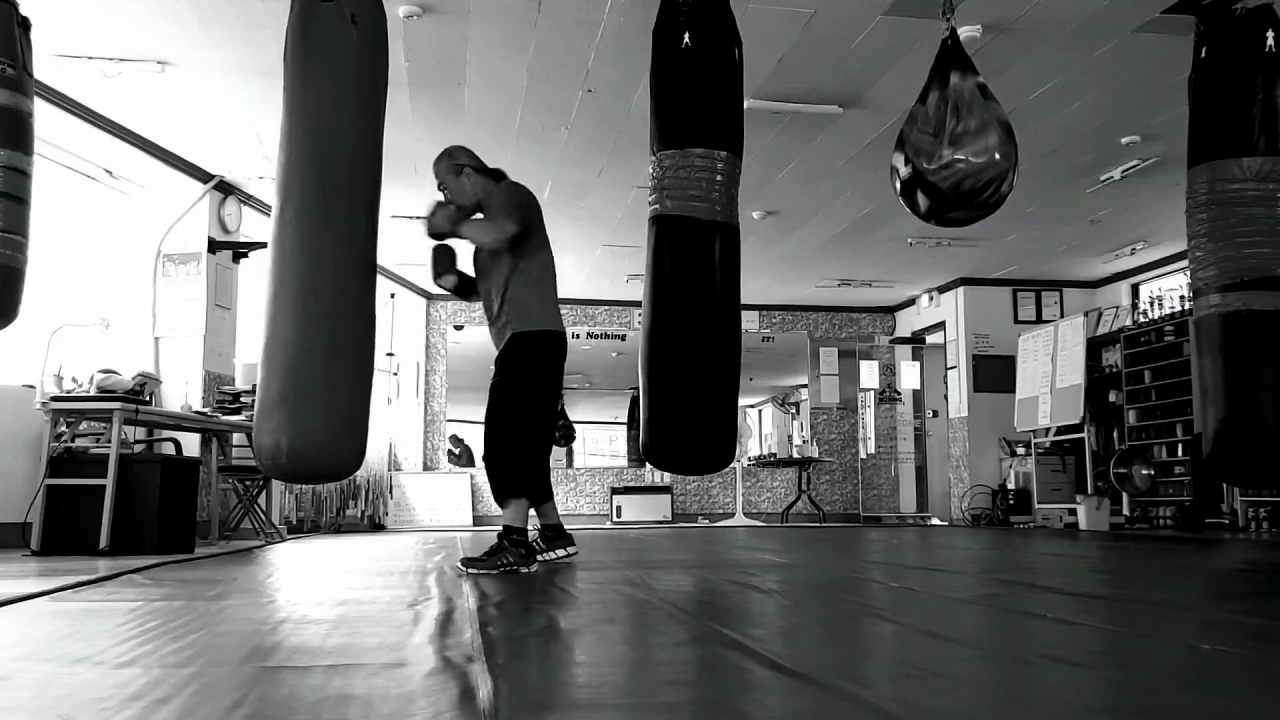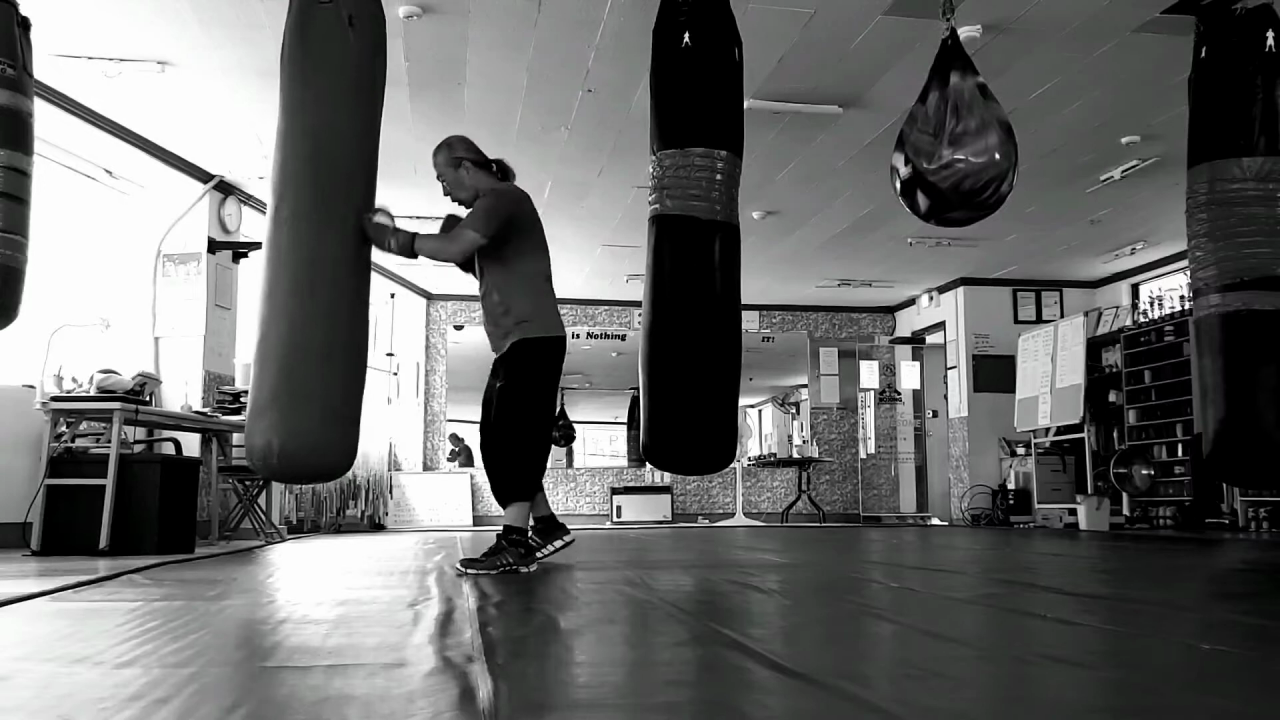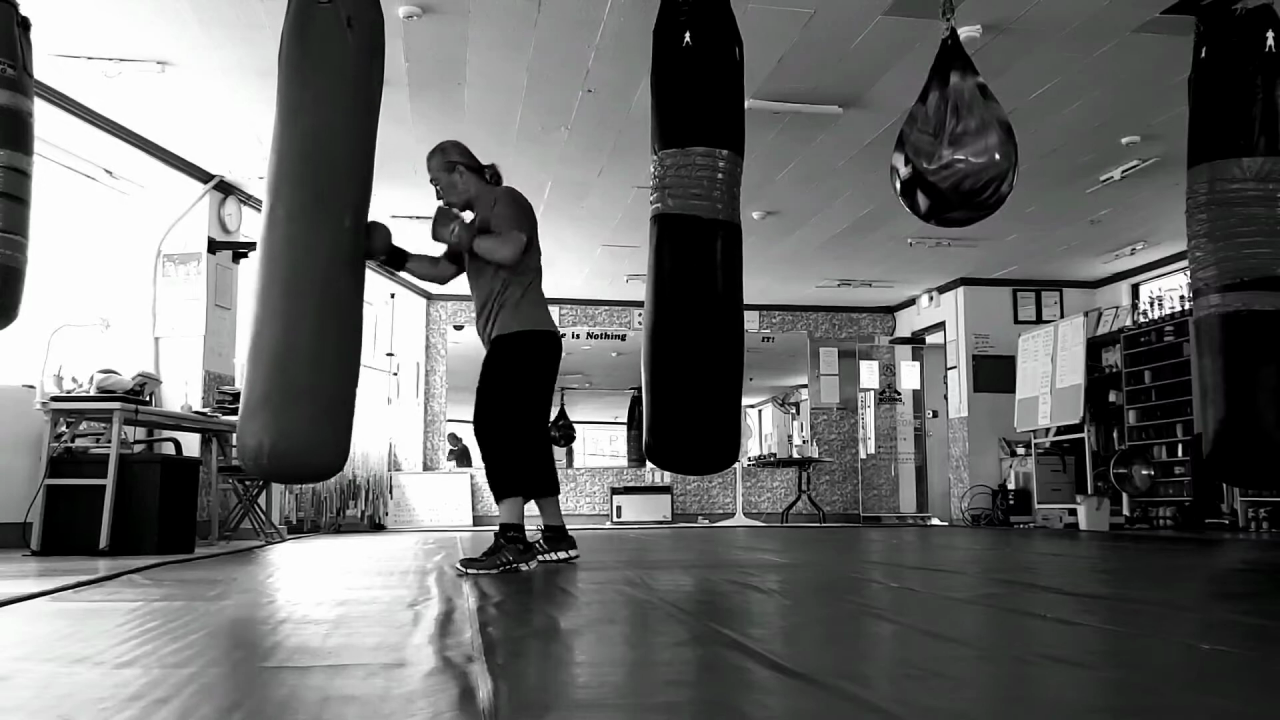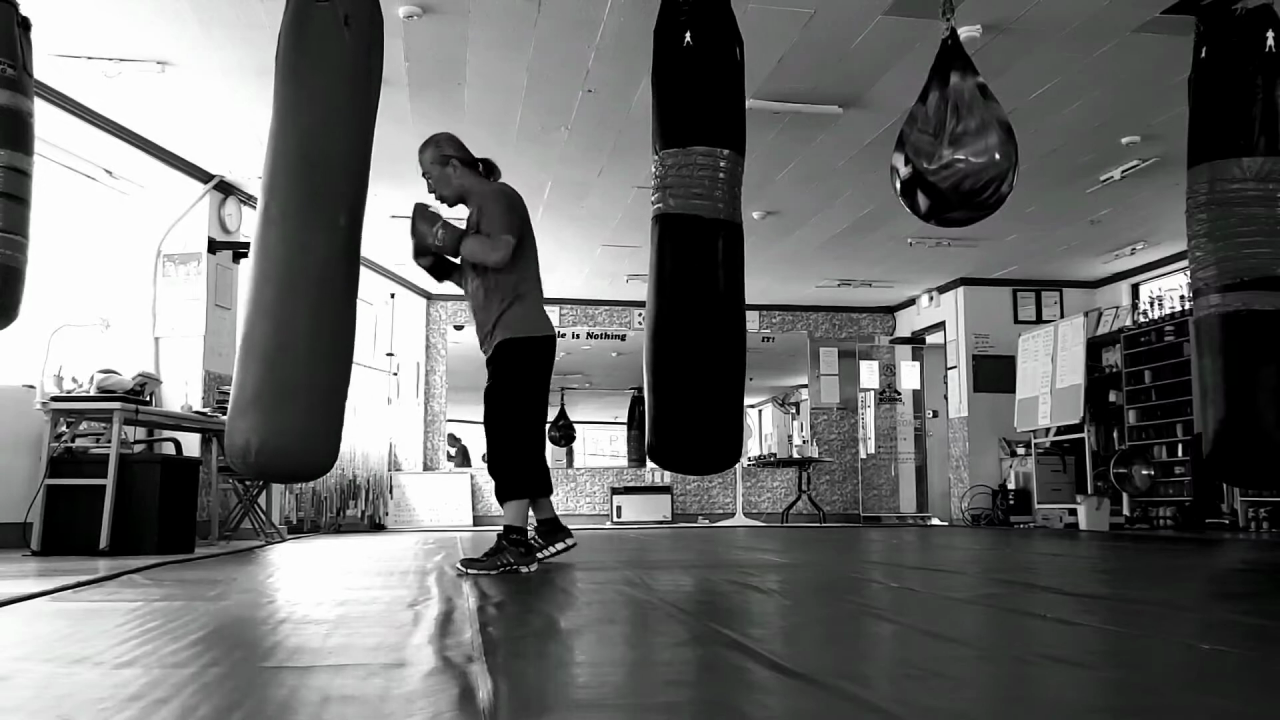
dt=0.4s
person 1, frame 1
left shoulder: (510, 197)
right shoulder: (488, 239)
left elbow: (500, 232)
right elbow: (490, 291)
left wrist: (451, 225)
right wrist: (454, 279)
left hip: (533, 336)
right hip: (521, 342)
left knee: (508, 438)
right knee: (524, 440)
left ankle: (514, 541)
right ankle: (552, 534)
person 1, frame 2
left shoulder: (504, 197)
right shoulder: (487, 210)
left elbow: (455, 248)
right elbow: (489, 268)
left wrist: (403, 240)
left hip: (532, 339)
right hip: (518, 343)
left knee: (514, 438)
right knee: (502, 439)
left ankle: (514, 542)
right ankle: (545, 527)
person 1, frame 3
left shoulder: (504, 200)
right shoulder: (478, 224)
left elbow: (509, 251)
right elbow: (441, 272)
left wrist: (464, 238)
right wrist: (394, 257)
left hip: (523, 337)
right hip: (512, 341)
left knee: (497, 429)
right knee: (526, 438)
left ankle: (511, 540)
right ankle: (556, 535)
person 1, frame 4
left shoulder: (500, 199)
right shoulder: (484, 213)
left elbow: (496, 255)
right elbow: (474, 277)
left wrist: (447, 236)
right wrist: (434, 260)
left hip: (521, 340)
right hip: (512, 342)
left knee: (509, 436)
right knee: (516, 439)
left ankle: (514, 542)
right ankle: (549, 529)
